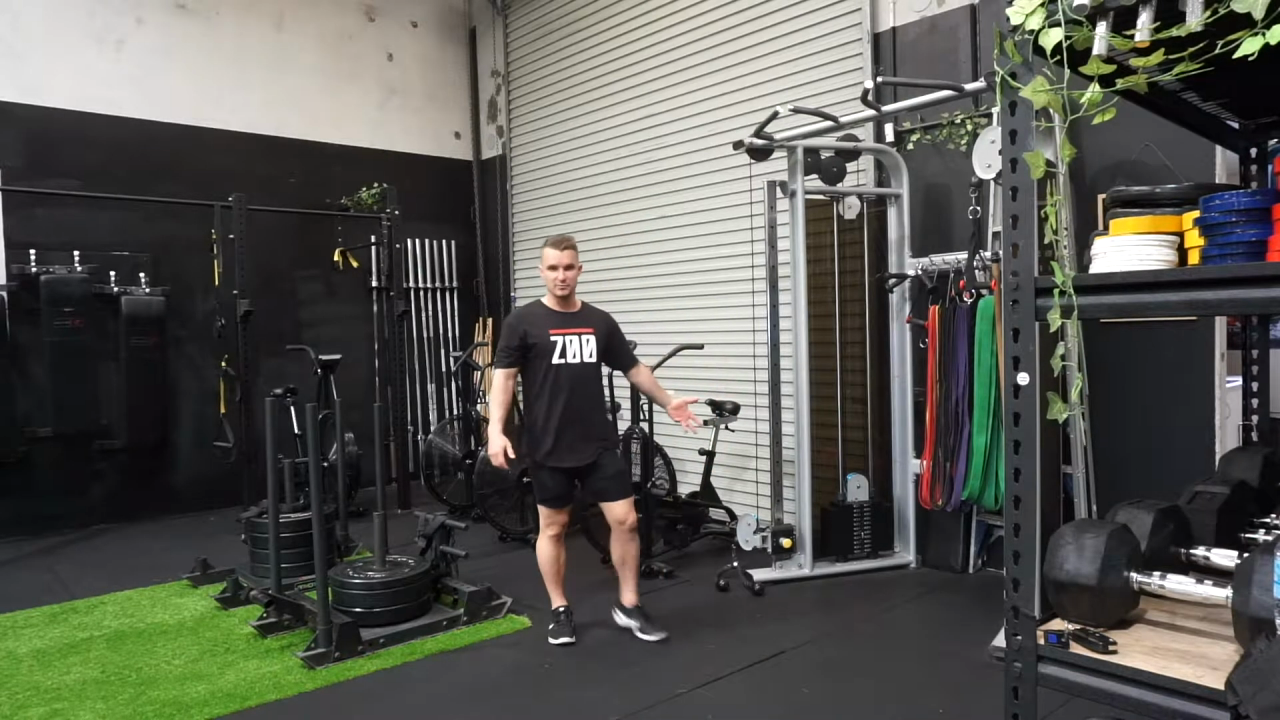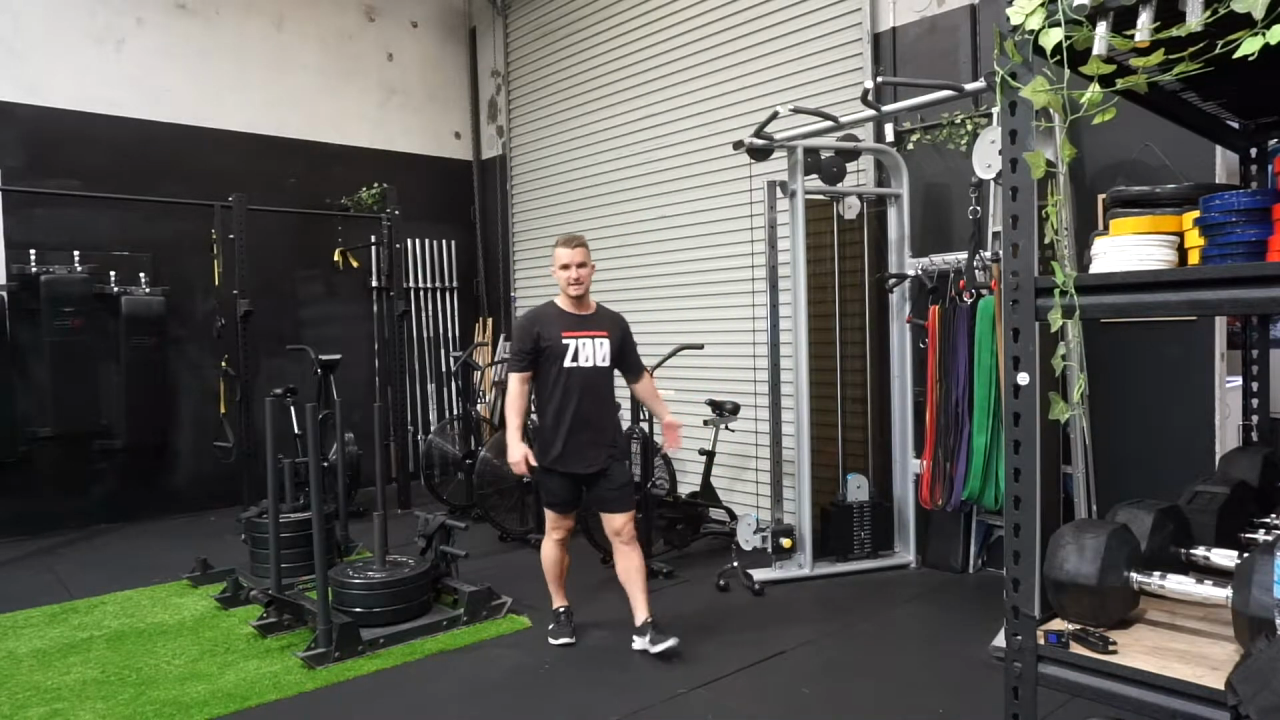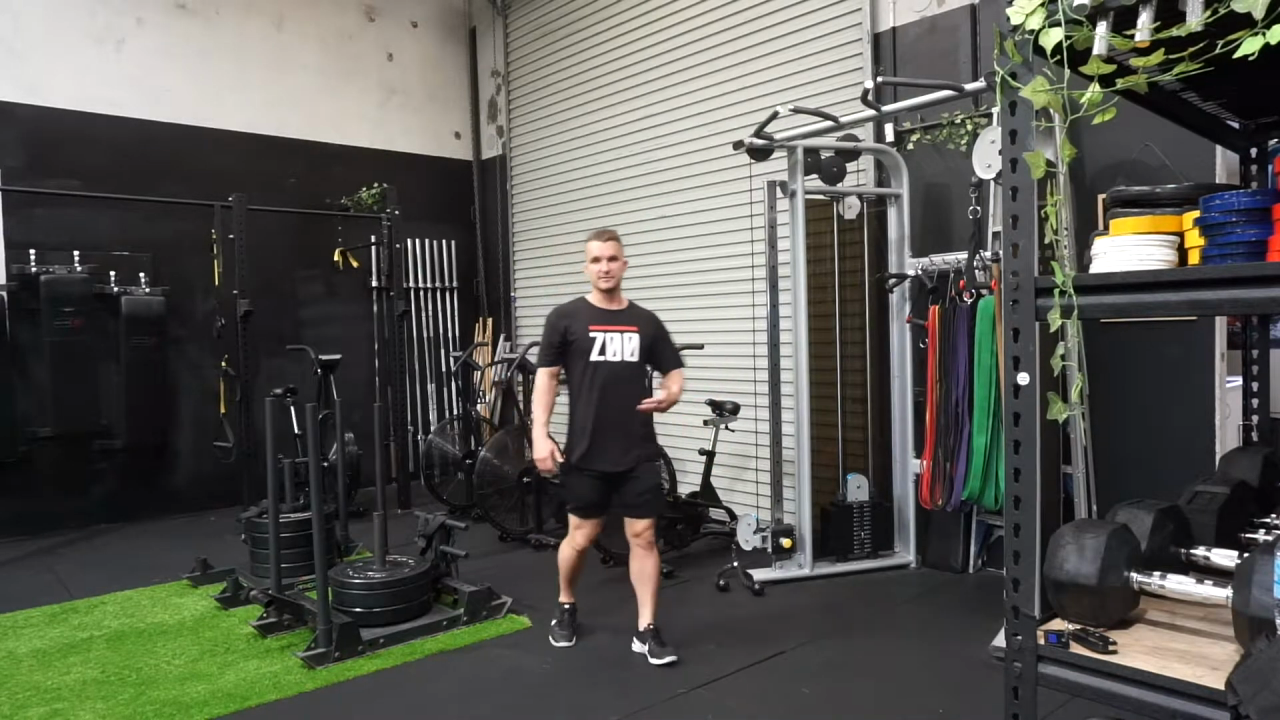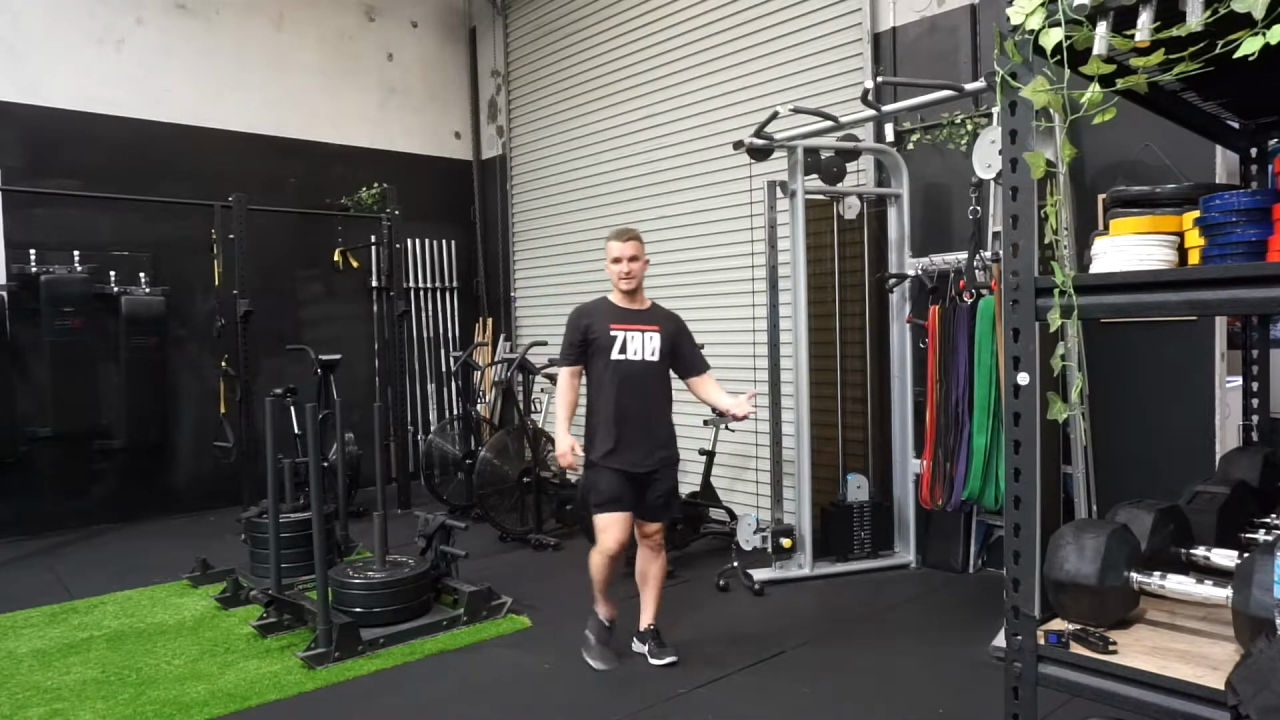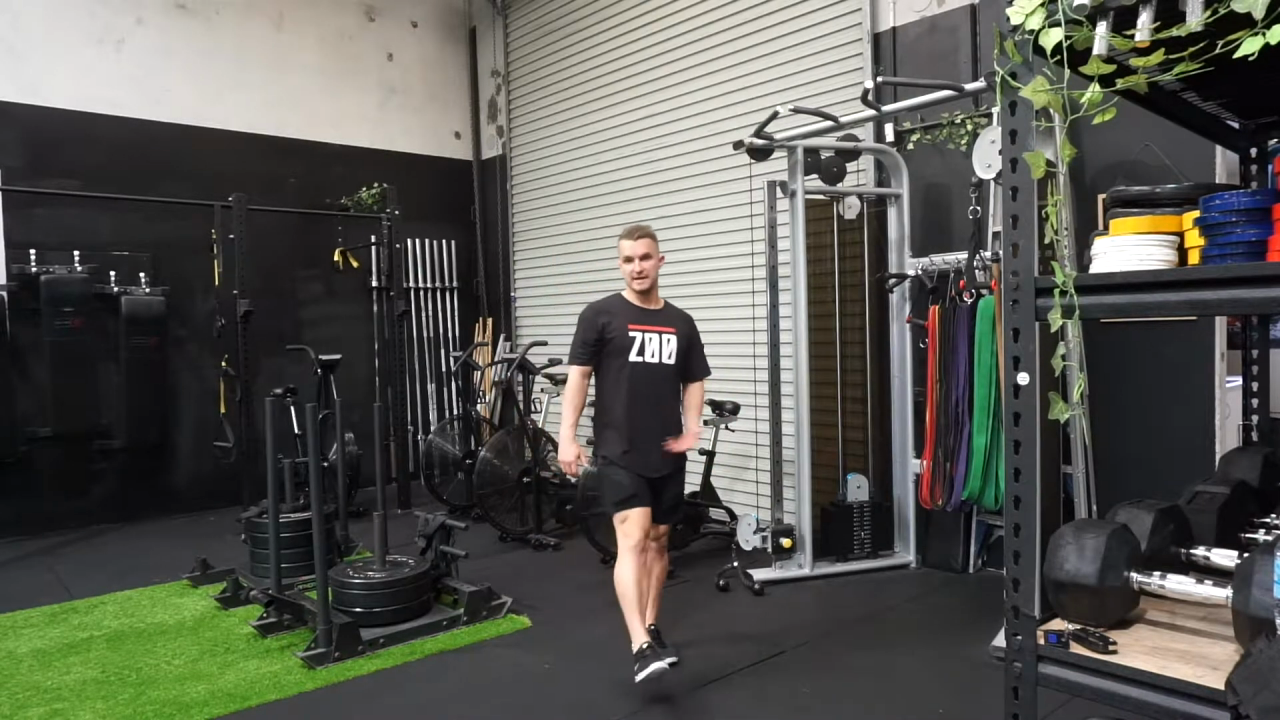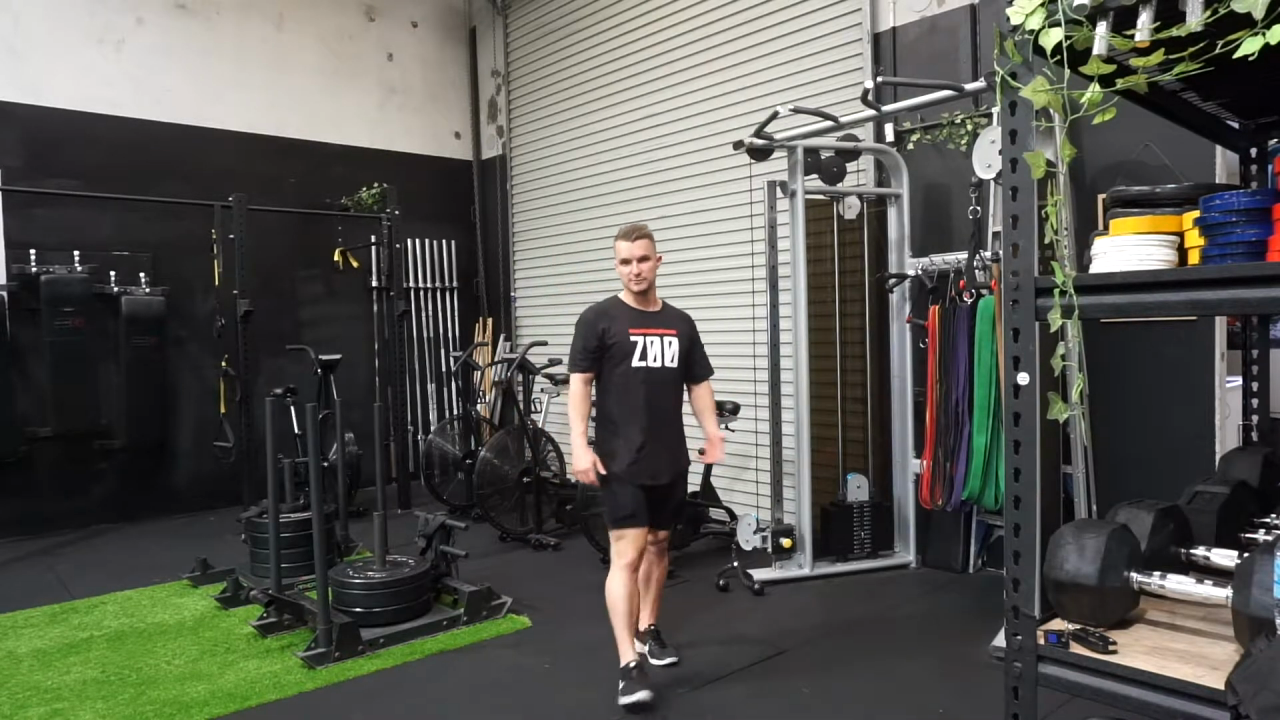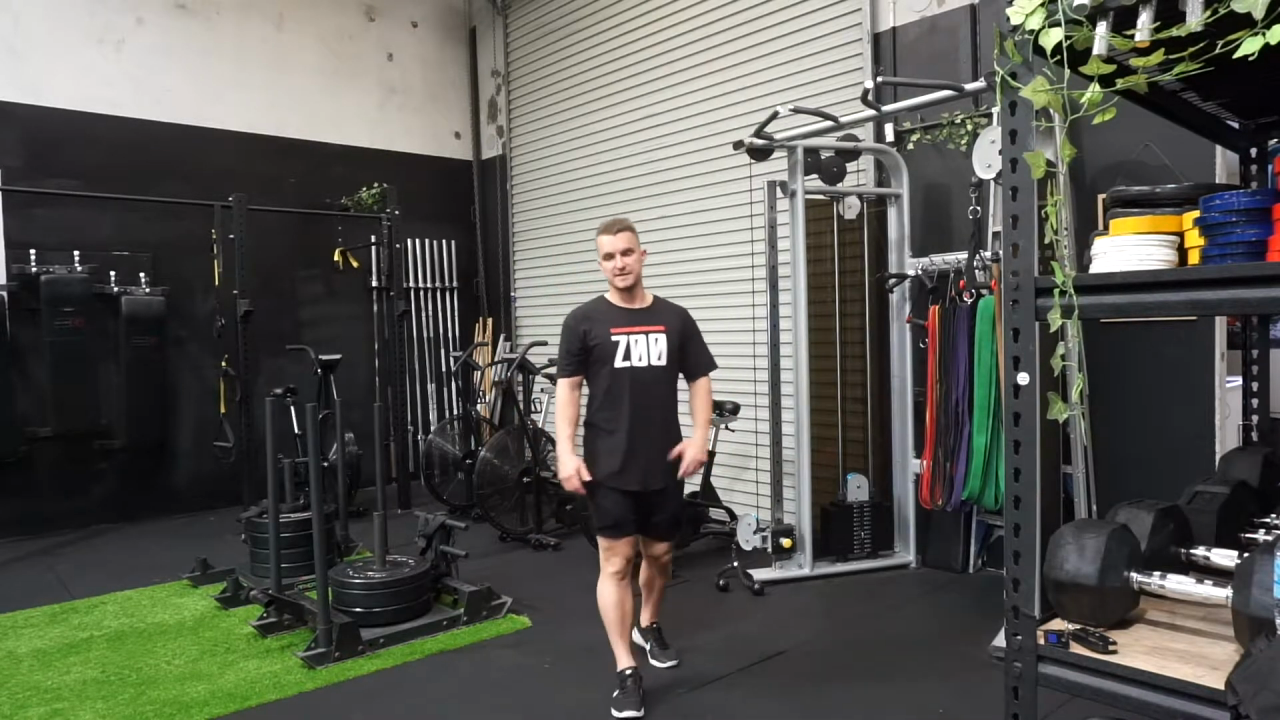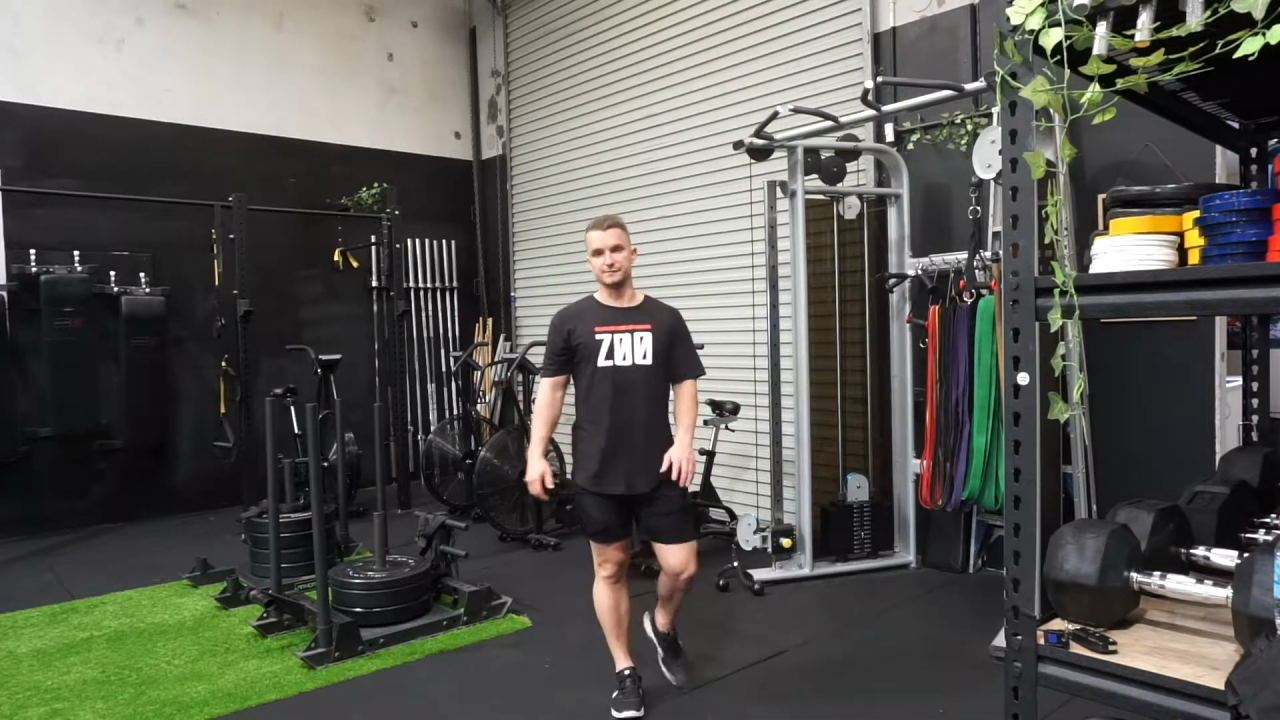
dt=0.3s
person 1, frame 1
left shoulder: (600, 321)
right shoulder: (523, 321)
left elbow: (633, 368)
right elbow: (504, 378)
left wrist: (667, 402)
right wrist: (496, 431)
left hip: (598, 443)
right hip: (548, 447)
left knee: (625, 520)
right knee: (553, 527)
left ankle: (629, 604)
right ankle: (560, 610)
person 1, frame 2
left shoulder: (613, 323)
right shoulder: (536, 322)
left elbow: (636, 376)
right elbow: (519, 382)
left wrist: (663, 416)
right wrist: (515, 439)
left hip: (609, 451)
right hip: (558, 452)
left knee: (624, 533)
right knee: (559, 531)
left ankle: (643, 625)
right ankle: (561, 610)
person 1, frame 3
left shoulder: (646, 322)
right shoulder: (566, 318)
left elbow: (673, 373)
right elbow: (547, 377)
left wrist: (671, 395)
right wrist: (540, 435)
left hip: (639, 452)
right hip: (586, 452)
left knee: (644, 537)
right knee: (582, 537)
left ankle: (646, 629)
right ankle: (566, 606)
person 1, frame 4
left shoulder: (669, 323)
right shoulder: (587, 316)
left elbow: (697, 378)
right elbow: (568, 376)
left wrist: (729, 404)
right wrist: (562, 432)
left hip: (659, 453)
right hip: (607, 452)
left knee: (653, 538)
right knee: (612, 541)
left ankle: (647, 628)
right ankle: (602, 618)
person 1, frame 5
left shoulder: (681, 322)
right shoulder: (601, 315)
left elbow: (693, 381)
right elbow: (578, 376)
left wrist: (692, 427)
right wrist: (567, 436)
left hip: (666, 454)
right hip: (619, 454)
left knee: (657, 541)
right knee: (633, 542)
left ankle: (651, 628)
right ankle: (641, 647)
person 1, frame 6
left shoulder: (680, 322)
right shoulder: (598, 318)
left elbow: (698, 382)
right elbow: (580, 383)
left wrist: (712, 433)
right wrist: (579, 445)
left hip: (670, 460)
right hip: (621, 461)
left knee: (658, 543)
right knee: (626, 556)
left ankle: (647, 628)
right ankle: (629, 667)
person 1, frame 7
left shoulder: (675, 318)
right shoulder: (584, 321)
left elbow: (698, 378)
right elbow: (568, 388)
left wrist: (699, 436)
right wrist: (565, 451)
left hip: (664, 466)
right hip: (609, 468)
left knee: (659, 555)
right knee: (617, 565)
left ankle: (647, 625)
right ankle: (626, 673)
person 1, frame 8
left shoulder: (665, 318)
right shoulder: (571, 320)
left elbow: (685, 384)
right elbow: (552, 389)
left wrist: (683, 443)
right wrist: (536, 453)
left hip: (657, 469)
right hip: (597, 472)
left knee: (681, 567)
right knee: (610, 569)
left ankle: (661, 624)
right ankle: (626, 673)
